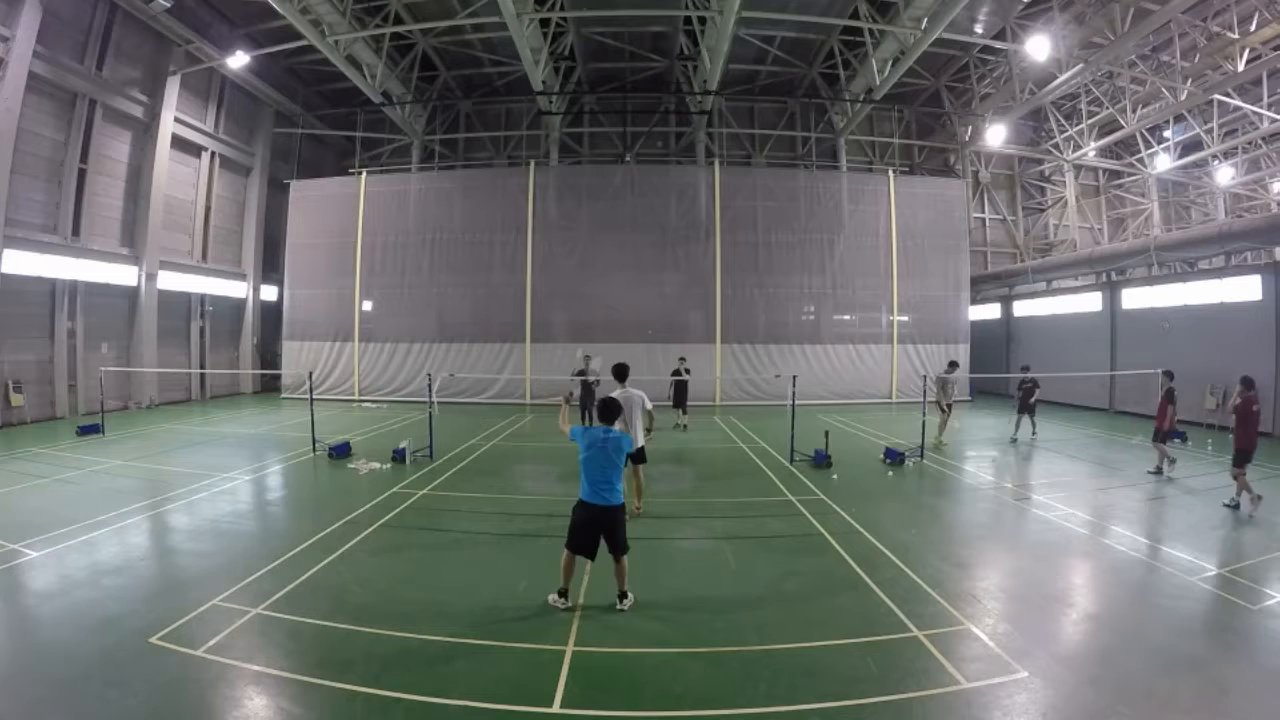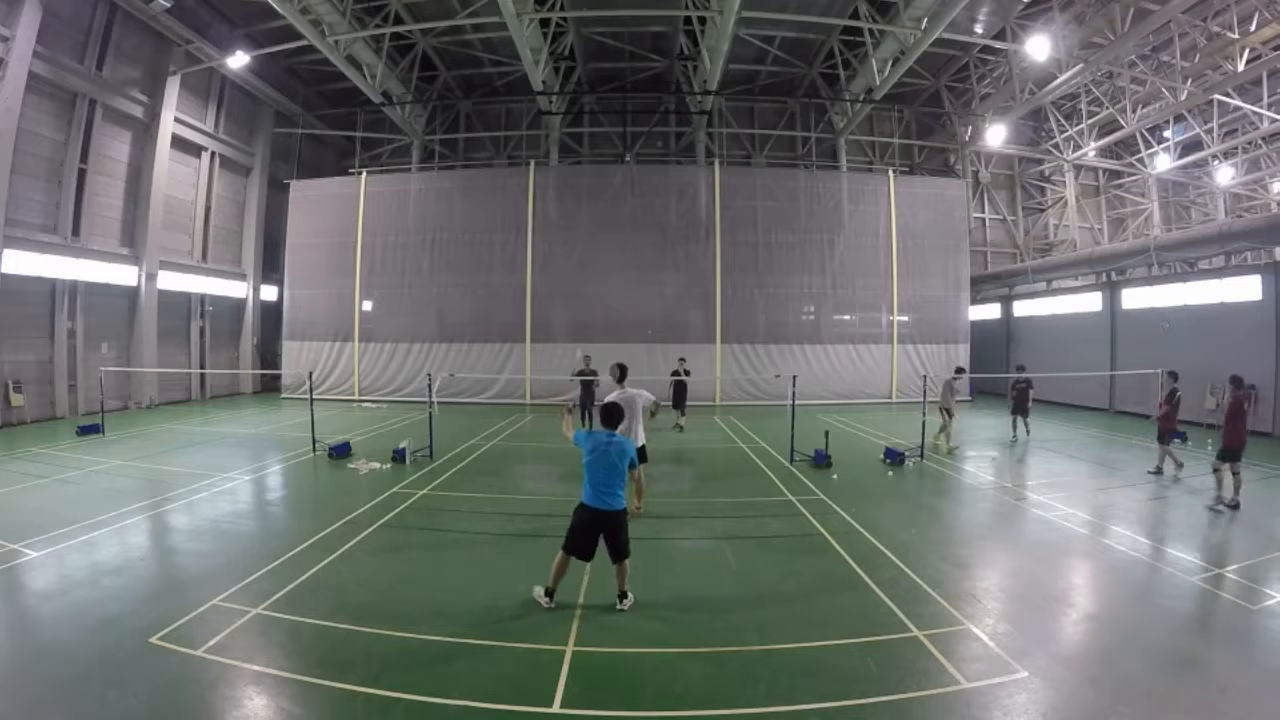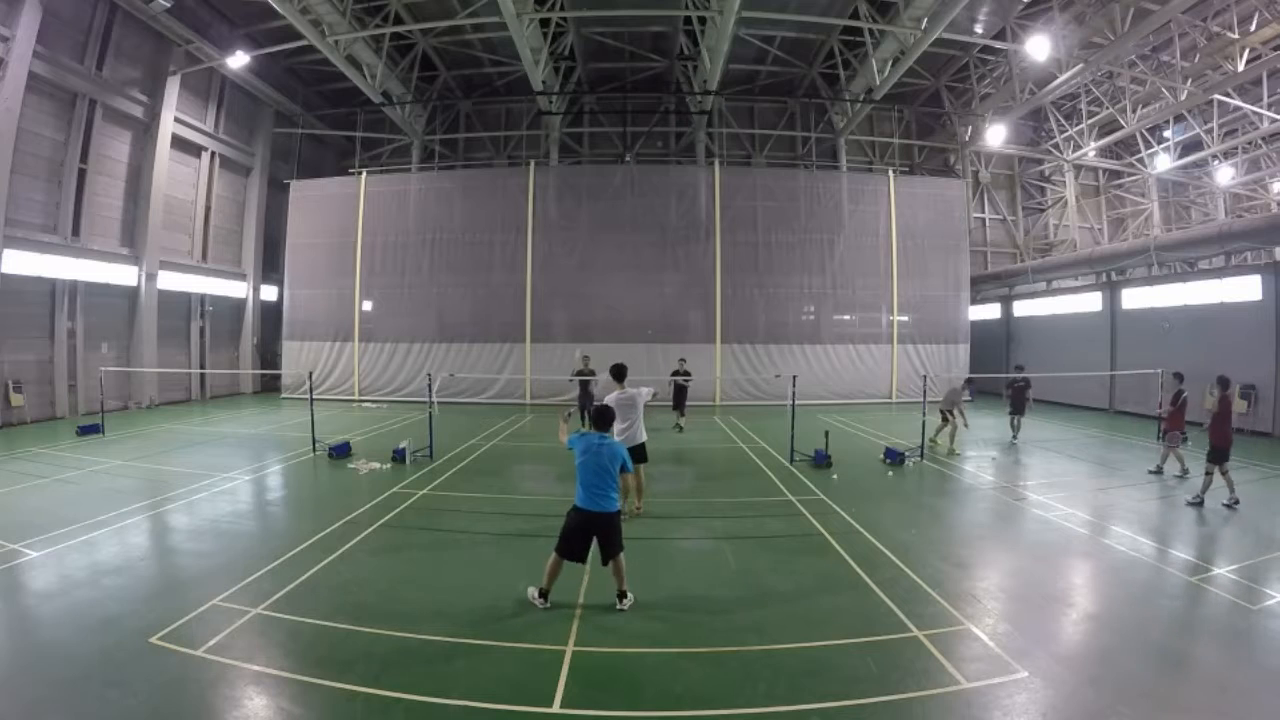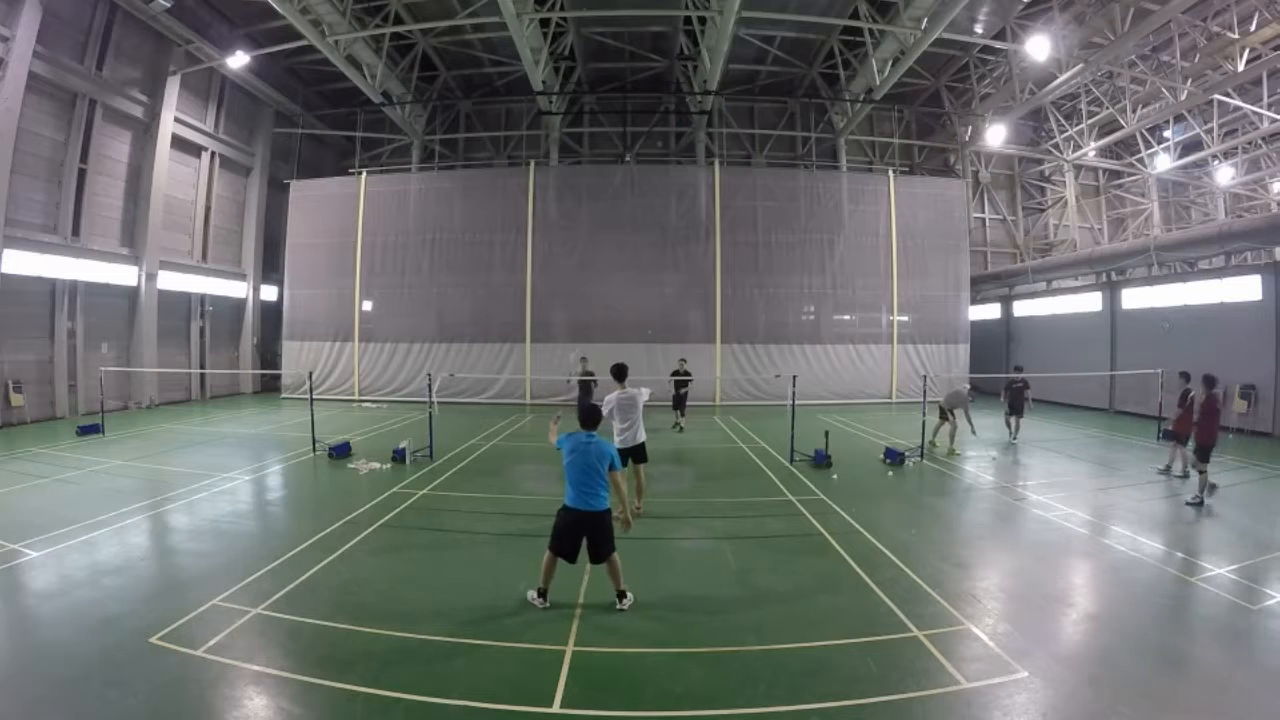
dt=0.2s
person 1, frame 1
left shoulder: (585, 434)
right shoulder: (624, 439)
left elbow: (563, 425)
left wrist: (565, 404)
left hip: (587, 505)
right hip: (614, 506)
left knee: (570, 550)
right knee: (619, 553)
left ankle: (562, 595)
right ankle: (623, 596)
person 1, frame 2
left shoulder: (588, 438)
right shoulder: (628, 446)
left elbow: (566, 431)
right elbow: (633, 475)
left wrist: (567, 414)
left hip: (589, 509)
right hip: (616, 510)
left knee: (567, 552)
right knee: (621, 555)
left ankle: (548, 594)
right ankle: (623, 596)
person 1, frame 3
left shoulder: (581, 441)
right shoulder: (620, 450)
left elbow: (562, 437)
left wrist: (563, 420)
right wrist: (623, 506)
left hip: (582, 511)
right hip: (610, 512)
left knee: (559, 553)
right knee: (616, 554)
left ankle: (542, 595)
right ankle: (622, 596)
person 1, frame 4
left shoulder: (568, 441)
right shoulder: (608, 448)
left elbow: (552, 438)
right elbow: (618, 484)
left wrist: (555, 423)
right wrist: (626, 512)
left hip: (572, 510)
right hip: (599, 512)
left knee: (553, 552)
right knee: (609, 555)
left ankle: (541, 595)
right ankle: (621, 596)
